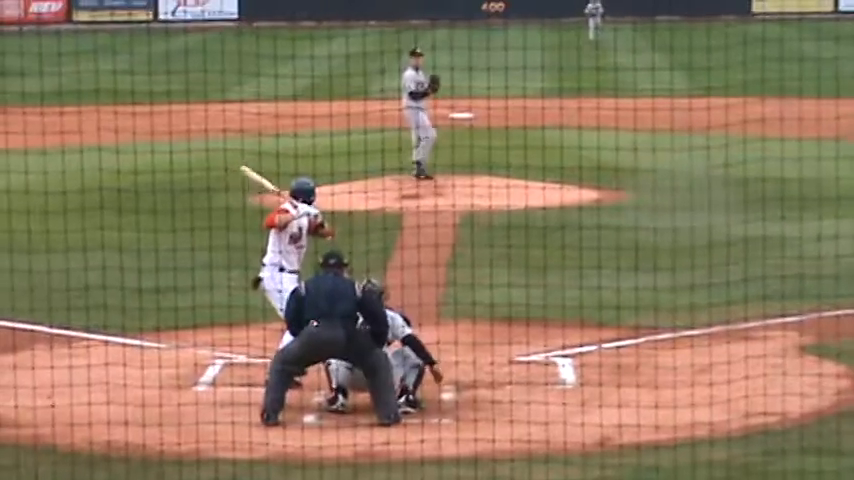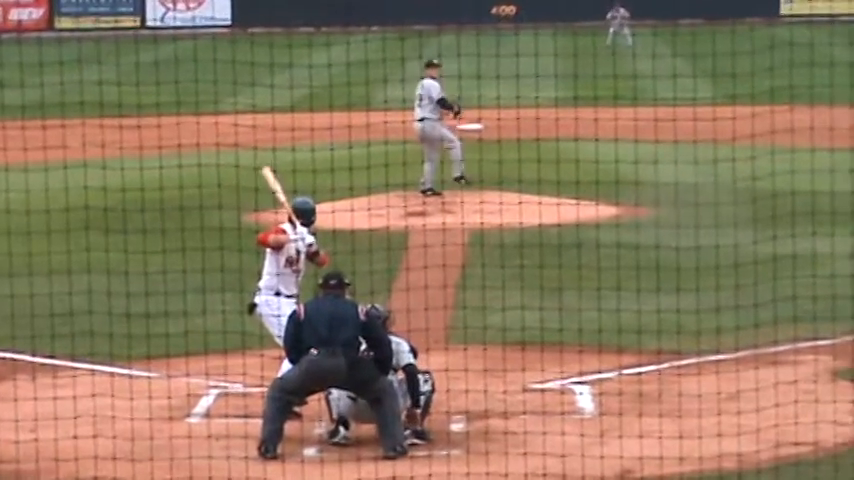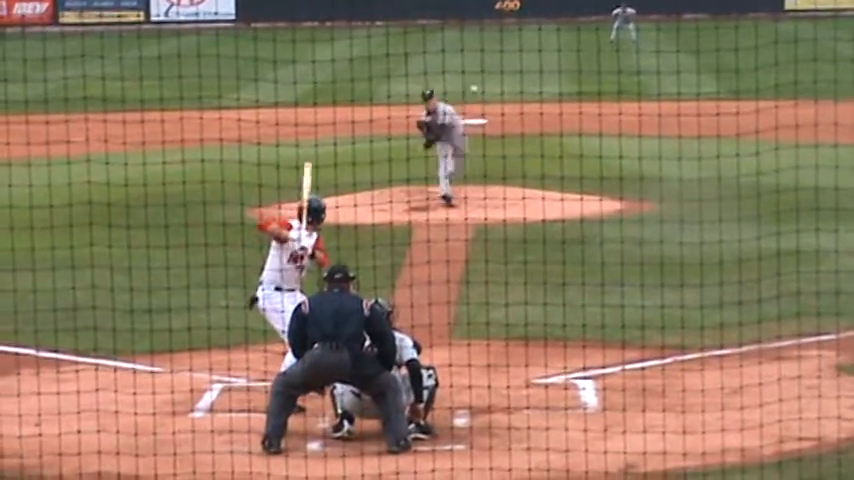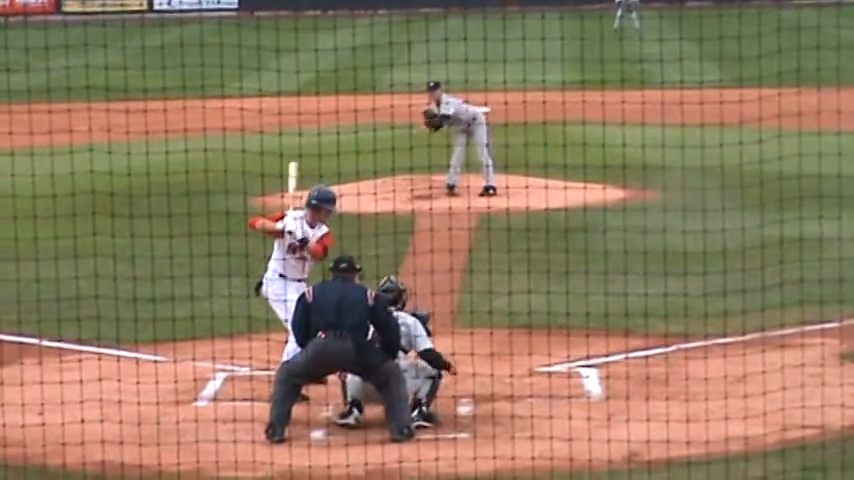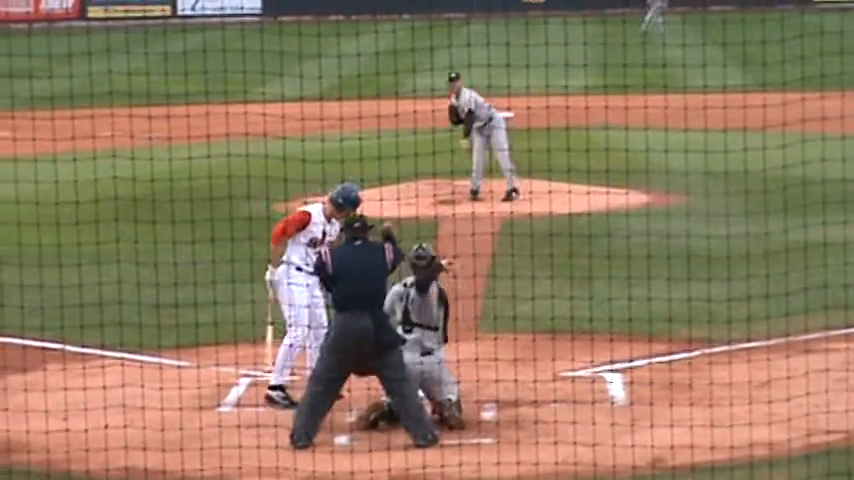
dt=0.7s
person 1, frame 1
left shoulder: (304, 216)
right shoulder: (286, 212)
left elbow: (327, 233)
right elbow: (270, 223)
left wrist: (318, 220)
right wrist: (297, 214)
left hip: (289, 277)
right hip: (277, 277)
person 1, frame 2
left shoulder: (303, 238)
right shoulder: (282, 232)
left elbow: (322, 261)
right elbow: (263, 239)
left wrist: (313, 246)
right wrist: (293, 237)
left hip: (286, 302)
right hip: (273, 302)
person 1, frame 3
left shoulder: (314, 236)
right shoulder: (290, 227)
left elbow: (323, 261)
right elbow: (264, 225)
left wrist: (309, 249)
right wrist: (292, 236)
left hip: (293, 294)
right hip: (273, 295)
person 1, frame 4
left shoulder: (324, 232)
right shoulder: (291, 218)
left elbow: (319, 253)
right elbow: (255, 222)
left wrist: (300, 238)
right wrist: (280, 227)
left hip: (299, 285)
right hip: (278, 284)
person 1, frame 5
left shoulder: (334, 225)
right shoulder: (307, 215)
right elbow: (277, 235)
right wrist: (273, 268)
left hip: (312, 280)
right hip: (292, 277)
left knee: (320, 329)
right knee: (297, 332)
right ankle: (276, 387)
person 2, frame 1
left shoulder: (304, 288)
right shoulder: (355, 288)
left elbow: (292, 321)
right elbow: (379, 320)
right wrist: (375, 345)
left hip: (313, 336)
right hip: (345, 337)
left knee: (281, 363)
right knee: (378, 364)
left ankle: (269, 414)
right ankle: (389, 414)
person 2, frame 2
left shoulder: (302, 311)
right shoulder: (359, 311)
left elbow: (291, 347)
right elbow: (382, 346)
right wrist: (380, 373)
left hip: (313, 365)
right hip: (348, 365)
left knee: (278, 392)
right knee: (384, 392)
left ankle: (268, 447)
right ankle: (394, 446)
person 2, frame 3
left shoulder: (306, 305)
right shoulder: (365, 306)
left elbow: (295, 341)
right elbow: (386, 341)
right wrist: (384, 368)
left hip: (317, 359)
right hip: (352, 360)
left knee: (282, 386)
right knee: (388, 387)
left ankle: (272, 441)
right ankle: (398, 440)
person 2, frame 4
left shoulder: (311, 293)
right shoulder: (368, 295)
left elbow: (299, 331)
right elbow: (390, 330)
right wrist: (387, 356)
left hip: (321, 348)
right hip: (356, 349)
left knee: (287, 375)
right knee: (391, 375)
left ankle: (276, 429)
right ankle: (401, 428)
person 2, frame 5
left shoulder: (329, 256)
right shoulder: (384, 251)
left elbow: (326, 283)
right elbow: (397, 256)
right wrist: (389, 237)
left hip: (344, 324)
right hip: (376, 324)
left knee: (323, 380)
right knee: (398, 380)
left ankle: (302, 434)
right ankle: (422, 433)
person 3, frame 1
right shoulder: (391, 315)
right elbow: (412, 343)
right wrist: (432, 364)
left hip: (349, 377)
left ankle: (339, 396)
right ankle: (405, 398)
person 3, frame 2
right shoulder: (397, 343)
right elbow: (411, 373)
right wrist: (415, 407)
left hip: (355, 409)
right knee: (425, 378)
left ankle: (341, 428)
right ankle: (413, 429)
person 3, frame 3
right shoulder: (401, 338)
right elbow: (414, 369)
right wrist: (418, 402)
left hip: (358, 405)
right knee: (428, 374)
left ankle: (344, 422)
right ankle: (417, 424)
person 3, frame 4
right shoulder: (410, 320)
right elbow: (429, 355)
right wrist: (448, 366)
left hip: (364, 387)
left knee: (348, 373)
right knee: (432, 368)
left ankle: (353, 409)
right ankle: (420, 411)
person 3, frame 5
left shoulder: (398, 289)
right shoulder: (431, 289)
right elbow: (421, 283)
right wrist: (440, 266)
left hip: (402, 360)
right hip: (431, 360)
left knee: (396, 406)
right knee: (450, 403)
left ankle: (383, 410)
right ankle: (446, 408)
person 4, frame 1
left shoulder: (420, 73)
right shoulder: (409, 74)
left elbow: (422, 91)
right elbow: (413, 95)
left wrist: (430, 88)
right wrist: (428, 91)
left hip: (420, 109)
right hip: (413, 110)
left knee: (419, 140)
right knee: (430, 135)
left ankle: (418, 170)
right ankle: (418, 161)
person 4, frame 2
left shoulder: (421, 85)
right shoulder: (433, 84)
right elbow: (442, 103)
left wrist: (449, 106)
right wrist: (454, 108)
left hip: (421, 125)
right hip: (429, 124)
left knee: (431, 157)
right knee: (454, 143)
left ankle: (426, 187)
right ankle: (458, 175)
person 4, frame 3
left shoulder: (446, 110)
right shoulder: (425, 117)
right elbow: (431, 136)
left hip: (457, 137)
right hip: (443, 141)
left knee: (459, 162)
right knee: (444, 165)
left ankle: (450, 176)
right ankle: (446, 195)
person 4, frame 4
left shoulder: (447, 103)
right shoulder: (434, 106)
left elbow: (442, 119)
right elbow: (437, 125)
left wrist: (428, 123)
right wrist: (430, 120)
left hip: (476, 121)
right hip: (462, 127)
left knee: (483, 151)
right knee: (457, 155)
left ankle: (490, 186)
right ankle: (451, 185)
person 4, frame 5
left shoulder: (467, 96)
right shoulder: (454, 99)
left elbow: (470, 118)
right elbow: (456, 121)
left wrist: (465, 138)
right wrist: (453, 113)
left hip: (494, 123)
right hip: (480, 128)
left knee: (502, 154)
right knee: (478, 158)
left ankle: (512, 190)
right ankle: (475, 190)
